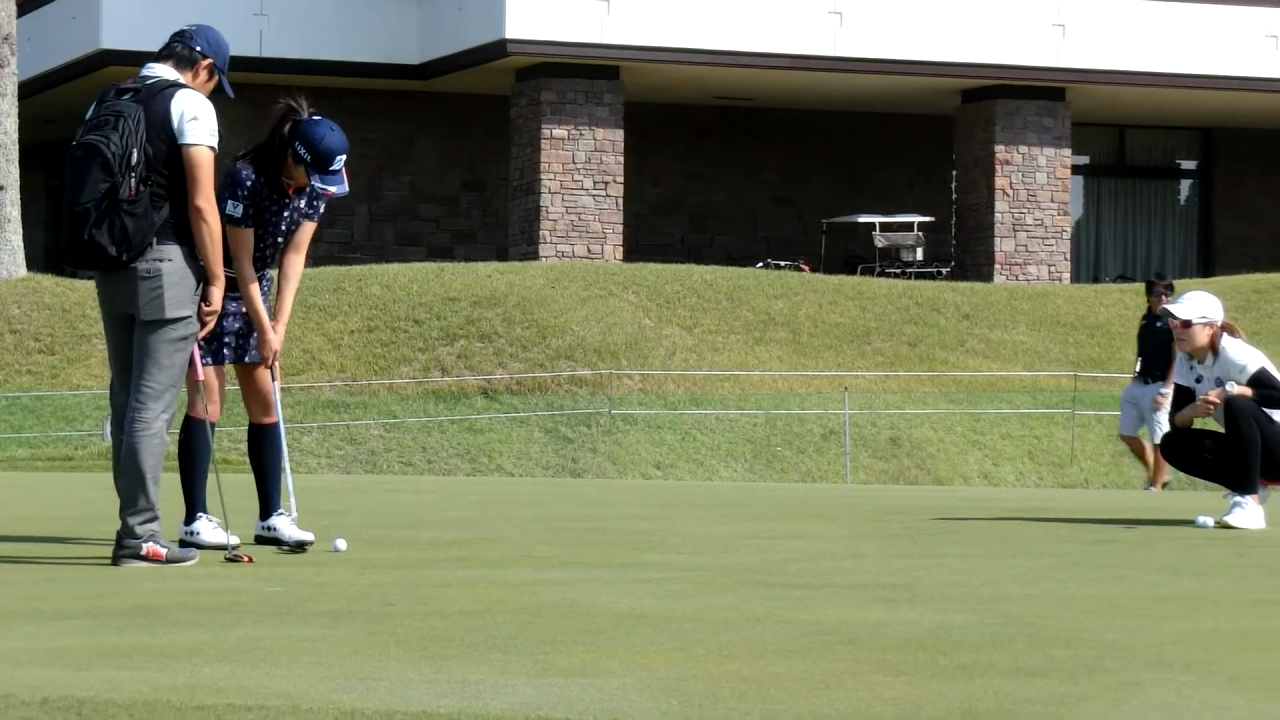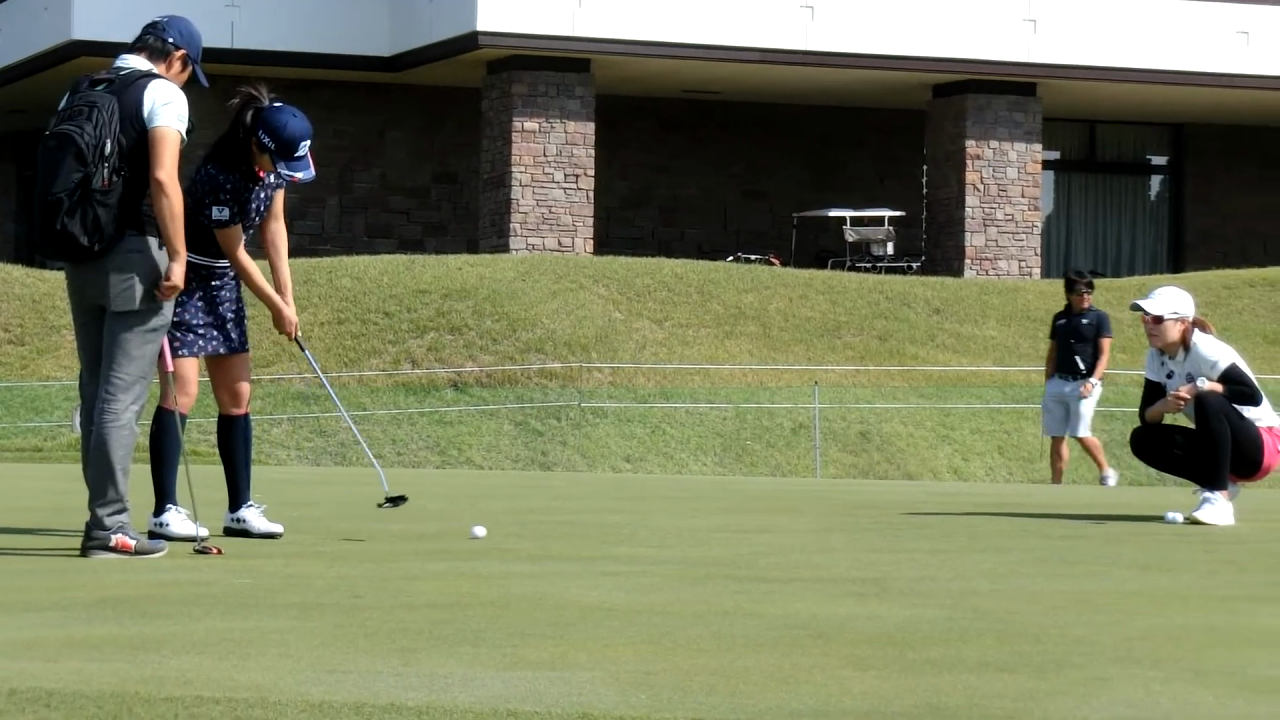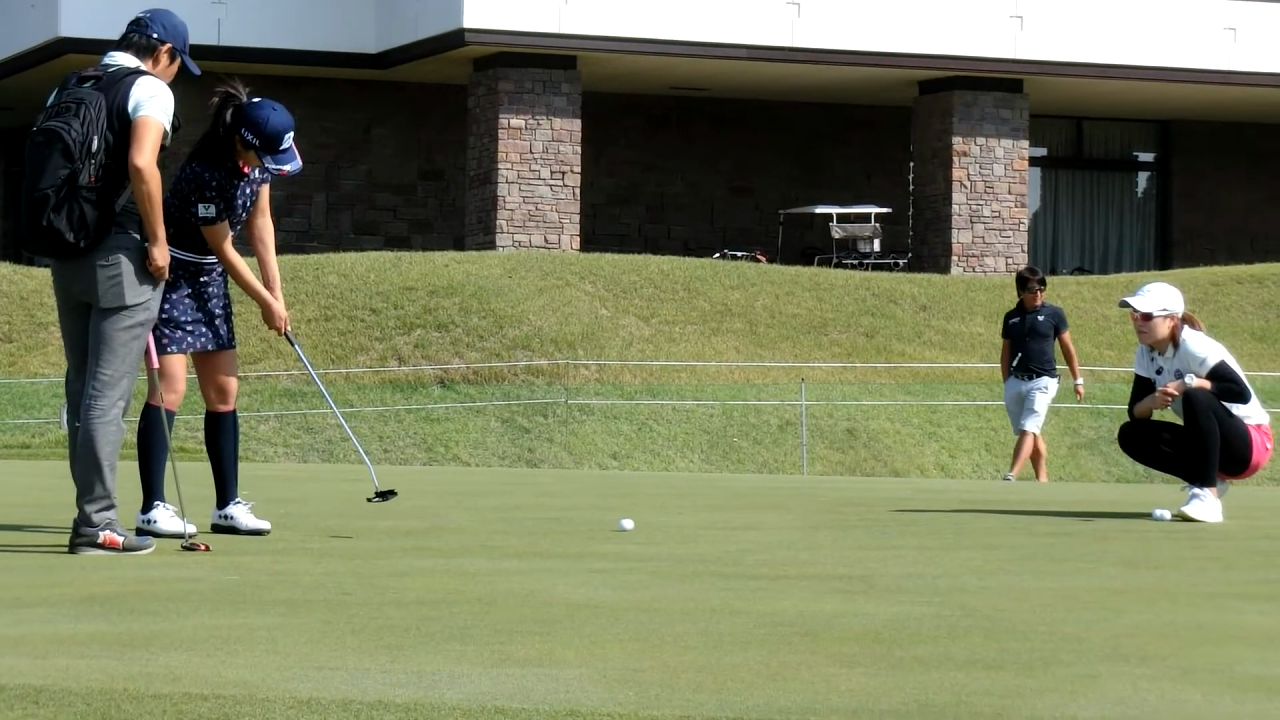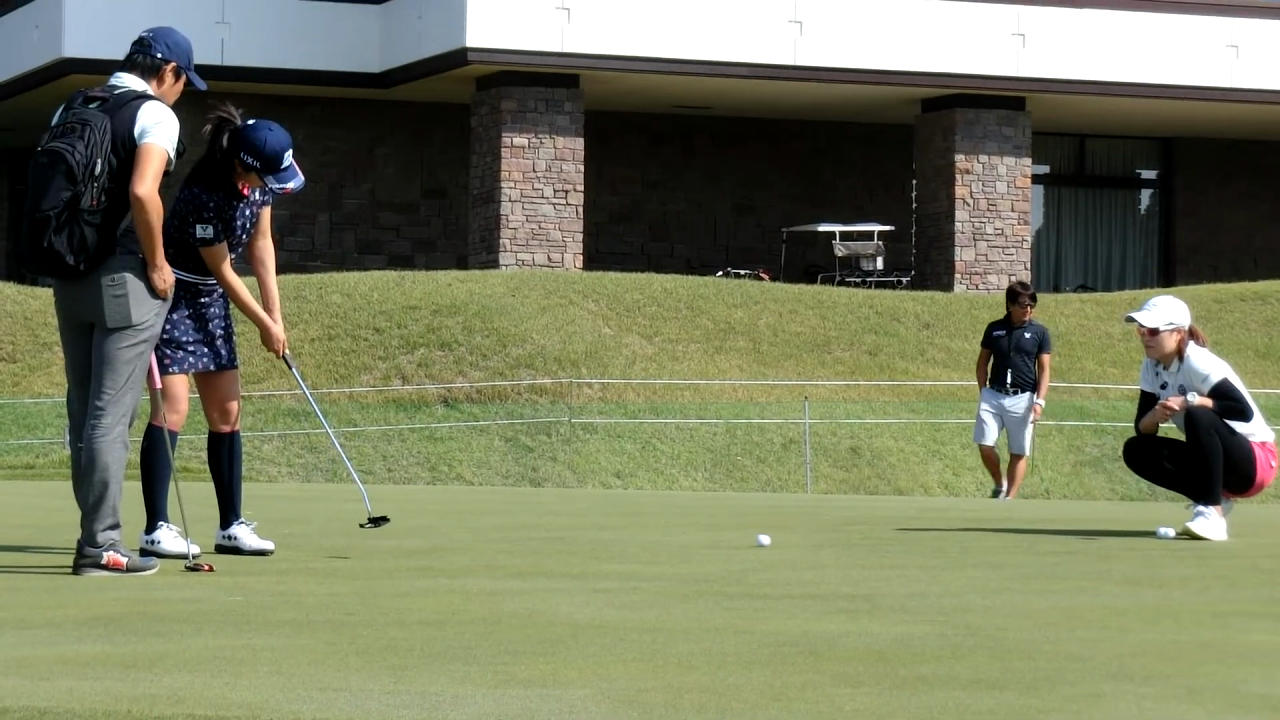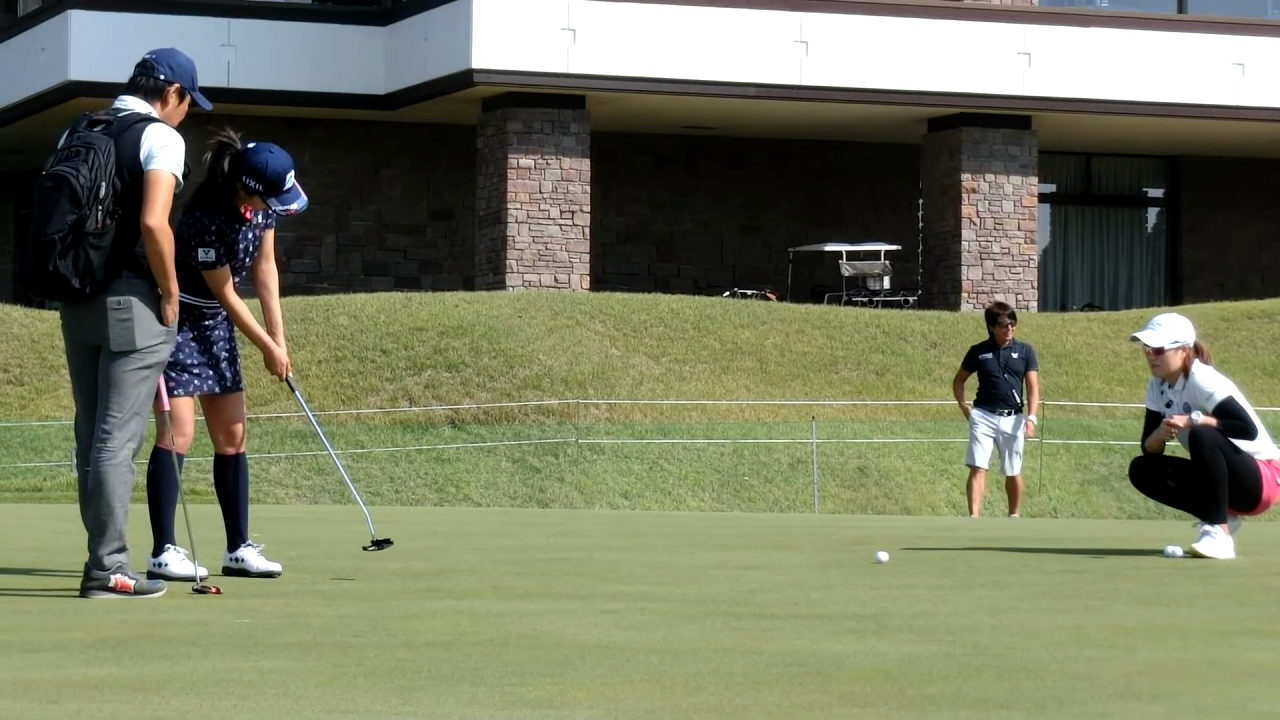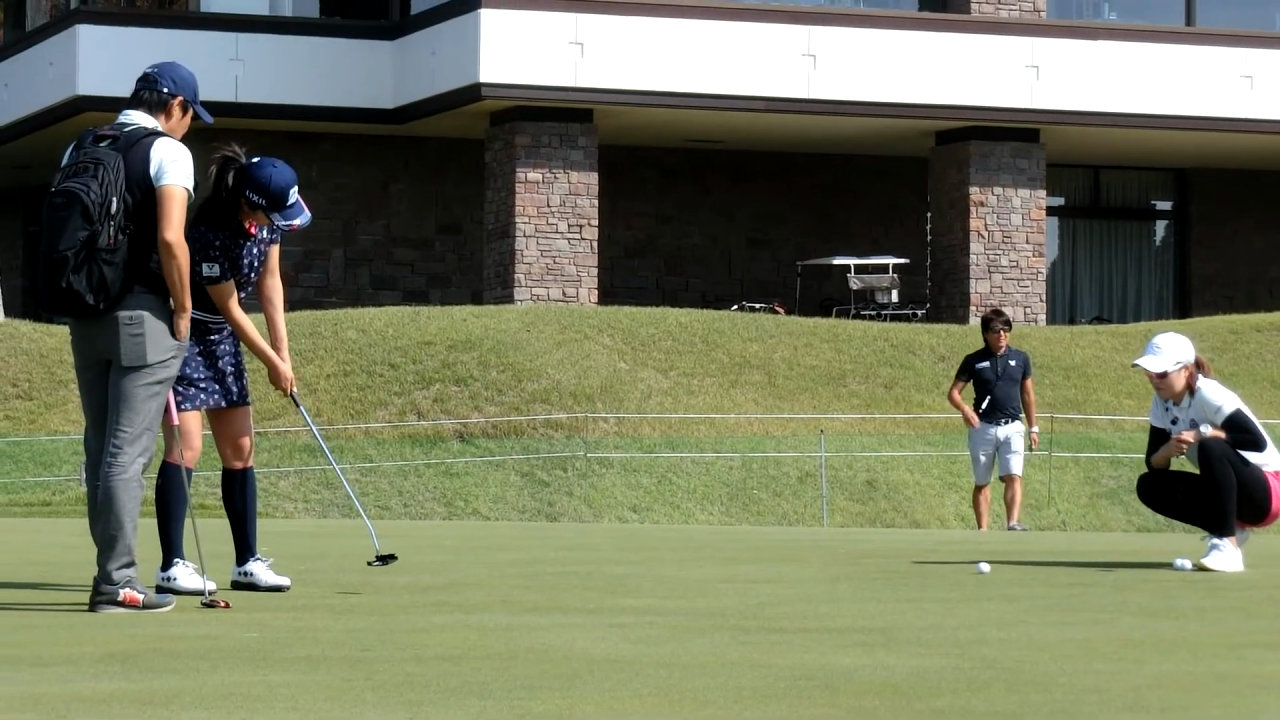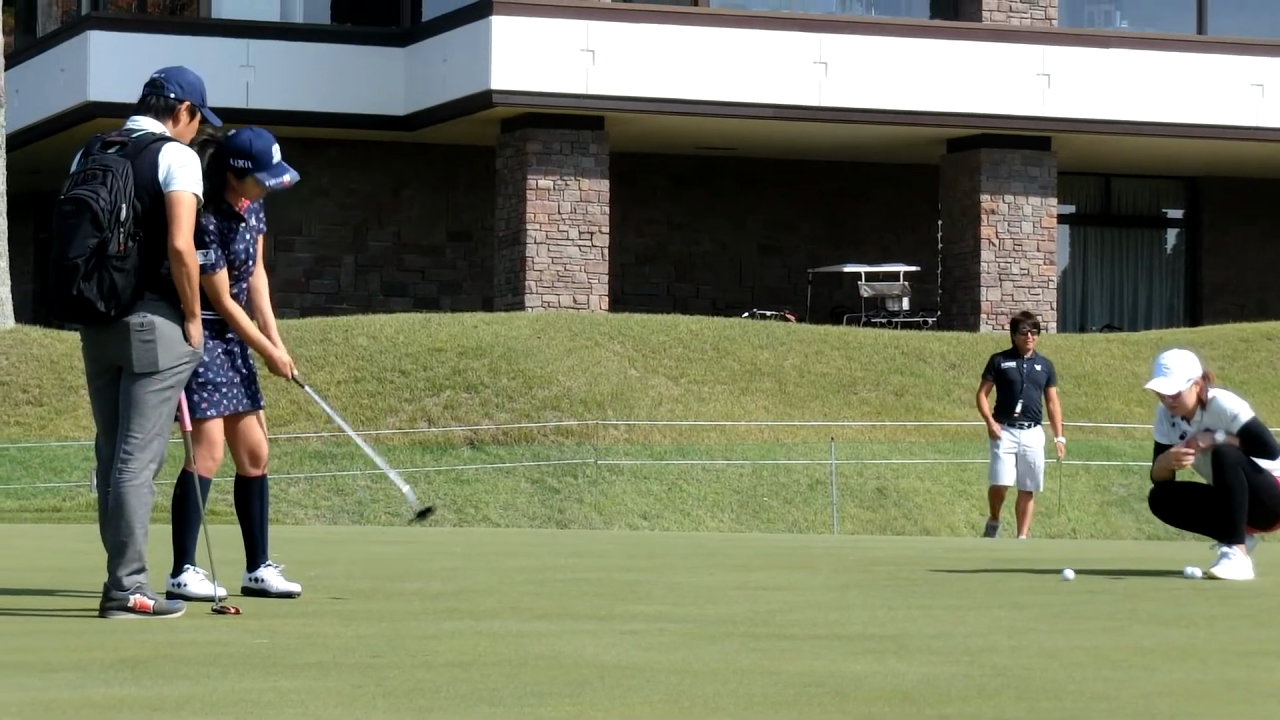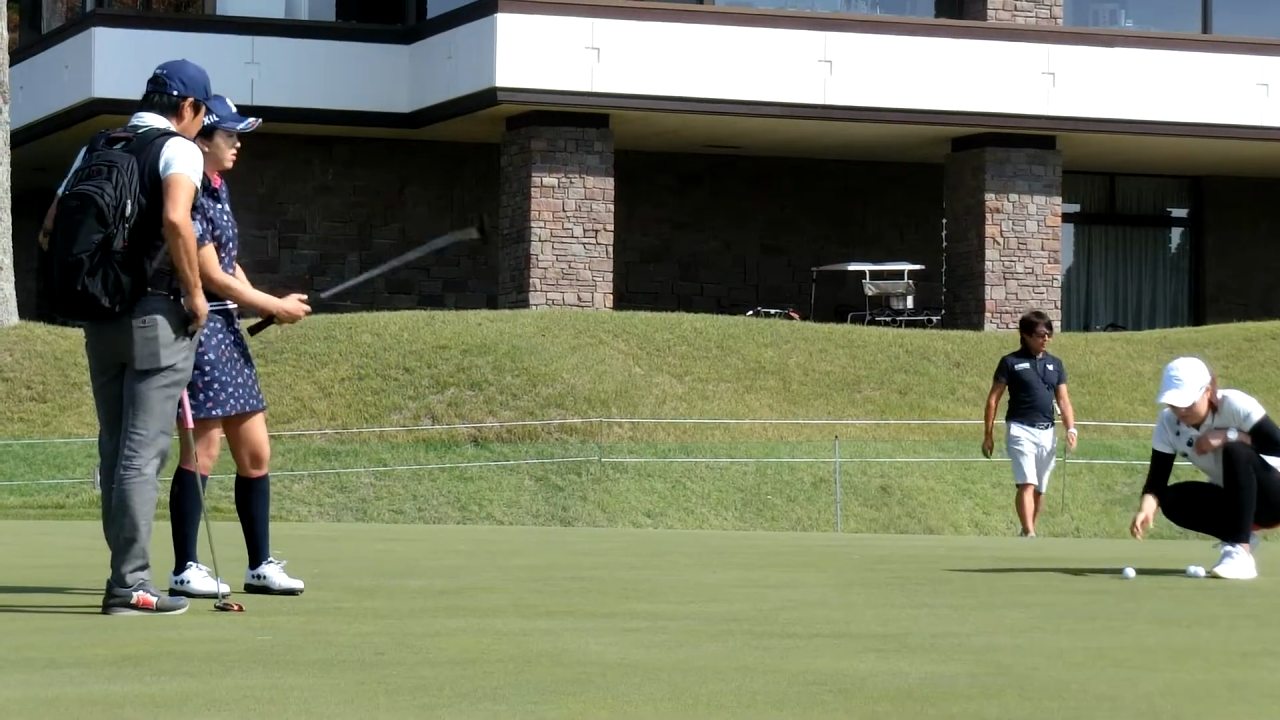
dt=0.4s
person 1, frame 1
right shoulder: (190, 103)
right elbow: (201, 203)
right wrist: (216, 280)
left hip: (112, 266)
right hip: (165, 263)
left knee: (126, 400)
right knee: (151, 405)
left ankle: (135, 524)
right ankle: (139, 535)
person 1, frame 2
left shoulder: (80, 92)
right shoulder: (163, 92)
right elbow: (163, 178)
right wrist: (177, 258)
left hip: (82, 256)
right hip: (133, 255)
left knee: (96, 392)
right knee: (122, 396)
left ankle: (103, 515)
right ankle: (109, 526)
person 1, frame 3
right shoulder: (149, 88)
right elbow: (141, 164)
right wrist: (158, 241)
left hip: (68, 253)
right hip: (119, 254)
left knee: (82, 389)
right knee: (106, 394)
left ankle: (92, 512)
right ankle: (96, 524)
person 1, frame 4
left shoulder: (71, 108)
right shoulder: (154, 113)
right elbow: (142, 192)
right wrist: (157, 264)
left hip: (70, 275)
right hip: (122, 275)
left knee: (84, 410)
right knee: (110, 414)
left ankle: (96, 532)
right ankle: (100, 544)
person 1, frame 5
right shoulder: (160, 135)
right elbow: (153, 222)
right wrist: (169, 295)
left hip: (77, 299)
right hip: (130, 300)
left knee: (91, 434)
right knee: (117, 436)
left ankle: (103, 556)
right ankle: (107, 567)
person 1, frame 6
left shoulder: (81, 148)
right shoulder: (168, 150)
right elbow: (170, 238)
right wrist: (183, 310)
left hip: (87, 315)
right hip: (141, 314)
left knee: (101, 448)
right knee: (127, 451)
left ankle: (113, 571)
right ankle: (116, 582)
person 1, frame 7
left shoulder: (90, 155)
right shoulder: (176, 155)
right elbow: (180, 246)
right wrist: (193, 316)
left hip: (97, 321)
right hip: (152, 321)
left knee: (112, 454)
right knee: (138, 457)
left ankle: (123, 577)
right ankle: (126, 588)
person 1, frame 8
left shoulder: (96, 151)
right shoulder: (179, 148)
left elbow: (50, 232)
right elbow: (175, 219)
right wrist: (194, 292)
left hip: (101, 315)
right hip: (155, 315)
left knee: (116, 448)
right knee: (142, 452)
left ankle: (124, 573)
right ankle: (130, 583)
person 2, frame 1
left shoulder: (315, 187)
right shoulder: (246, 177)
left elbow: (295, 254)
right elbow: (242, 260)
left wrist: (279, 325)
right wrist: (264, 328)
left hip: (254, 289)
left knee: (267, 404)
right knee: (209, 400)
left ankle: (271, 516)
right ankle: (195, 518)
person 2, frame 2
left shoulder: (274, 165)
right shoulder: (219, 175)
left elbow: (274, 225)
right elbow: (237, 253)
left wrist: (287, 295)
right wrist: (276, 307)
left hip: (224, 282)
right hip: (185, 279)
left knee: (237, 395)
right knee: (182, 392)
left ankle: (240, 508)
right ankle: (165, 511)
person 2, frame 3
left shoulder: (258, 158)
right shoulder: (204, 172)
left elbow: (261, 221)
right elbow: (225, 250)
left wrist: (277, 289)
right wrist: (266, 303)
left hip: (210, 278)
right hip: (173, 276)
left knee: (224, 392)
right knee: (170, 389)
left ankle: (228, 506)
right ankle: (152, 508)
person 2, frame 4
left shoulder: (259, 180)
right shoulder: (203, 193)
left elbow: (261, 243)
right elbow: (223, 270)
left wrist: (276, 313)
right wrist: (265, 325)
left hip: (212, 300)
right hip: (175, 297)
left knee: (227, 413)
right knee: (172, 409)
left ankle: (232, 526)
right ankle: (156, 529)
person 2, frame 5
left shoulder: (263, 202)
right shoulder: (206, 217)
left elbow: (264, 265)
right elbow: (226, 293)
left wrist: (279, 336)
right wrist: (268, 348)
left hip: (216, 323)
right hip: (178, 319)
left knee: (232, 435)
right knee: (178, 432)
left ankle: (239, 548)
right ankle: (164, 551)
person 2, frame 6
left shoulder: (268, 218)
right shoulder: (211, 231)
left elbow: (270, 281)
right elbow: (230, 308)
left wrist: (283, 351)
right wrist: (272, 363)
left hip: (222, 337)
right hip: (184, 334)
left knee: (240, 449)
right knee: (187, 446)
left ankle: (247, 562)
right ankle: (172, 565)
person 2, frame 7
left shoulder: (254, 205)
right shoulder: (206, 219)
right elbow: (223, 300)
left wrist: (274, 336)
right wrist: (268, 351)
left hip: (233, 338)
right hip: (197, 336)
left knee: (255, 453)
right knee: (208, 452)
left ankle: (258, 568)
right ankle: (182, 572)
person 2, frame 8
left shoulder: (219, 189)
right elbow: (211, 276)
left wrist: (266, 304)
right wrist: (276, 305)
left hip: (227, 330)
right hip: (198, 330)
left knee: (256, 454)
right knee: (203, 450)
left ankle: (260, 566)
right ankle: (184, 570)
person 3, frame 1
left shoulder: (1234, 354)
right shoulder: (1184, 361)
right elbow: (1176, 422)
left wrist: (1229, 390)
right wrist: (1192, 410)
right hip: (1250, 450)
left knee: (1237, 404)
right knee: (1173, 444)
left ankle: (1249, 503)
right ankle: (1251, 488)
person 3, frame 2
left shoulder: (1206, 350)
right shoulder: (1156, 357)
left elbow: (1254, 395)
right elbow: (1146, 417)
left wrist: (1200, 386)
right wrist: (1163, 406)
right hip: (1221, 446)
left knee: (1209, 401)
right knee: (1142, 439)
left ankle: (1220, 500)
right ankle: (1223, 484)
person 3, frame 3
left shoulder: (1195, 346)
right shoulder: (1145, 353)
left elbow: (1242, 393)
right elbow: (1135, 412)
left wrist: (1188, 382)
right wrist: (1151, 401)
right hip: (1209, 442)
left knee: (1196, 397)
right knee: (1130, 435)
left ankle: (1208, 497)
right ankle: (1209, 482)
person 3, frame 4
left shoulder: (1198, 362)
right shoulder: (1151, 367)
left elbow: (1244, 411)
right elbow: (1142, 429)
left wrist: (1190, 400)
right wrist: (1154, 415)
right hip: (1215, 460)
left knee: (1198, 416)
right knee: (1135, 450)
left ankle: (1212, 514)
right ankle: (1214, 499)
person 3, frame 5
left shoulder: (1202, 380)
right shoulder: (1157, 385)
left elbow: (1248, 429)
right elbow: (1149, 450)
left wrist: (1193, 419)
right wrist: (1159, 434)
right hip: (1219, 477)
left knee: (1203, 435)
right knee: (1141, 470)
left ankle: (1219, 533)
right ankle: (1221, 518)
person 3, frame 6
left shoulder: (1208, 395)
right shoulder: (1162, 402)
left elbow: (1257, 441)
right elbow: (1153, 465)
left wrist: (1203, 432)
right wrist: (1167, 450)
right hip: (1226, 493)
left knee: (1211, 448)
right knee: (1149, 486)
left ankle: (1228, 547)
right ankle: (1230, 530)
person 3, frame 7
left shoulder: (1222, 404)
right shoulder: (1165, 415)
right elbow: (1160, 480)
left wrist: (1217, 438)
right wrist: (1165, 462)
right hip: (1232, 501)
left knee: (1225, 453)
right knee: (1161, 498)
left ankle: (1238, 555)
right ankle: (1239, 538)
person 3, frame 8
left shoulder: (1234, 403)
right shoulder: (1168, 423)
right elbow: (1157, 480)
left wrist: (1229, 435)
right wrist: (1146, 508)
right hip: (1233, 500)
left knee: (1236, 450)
right knee: (1173, 500)
left ankle: (1240, 553)
right ankle: (1240, 537)
person 4, frame 1
right shoulder: (1146, 318)
left elbow: (1178, 359)
left wrist: (1166, 391)
right wrist: (1134, 382)
left hip: (1159, 386)
right hip: (1139, 385)
left knee: (1159, 440)
right knee: (1127, 434)
left ankle: (1156, 488)
right ankle: (1155, 474)
person 4, frame 2
left shoulder: (1099, 317)
right shoulder: (1059, 319)
left elbow: (1104, 354)
left wrist: (1092, 381)
right wrist: (1048, 383)
left hip: (1084, 384)
right hip: (1058, 383)
left knee: (1081, 434)
right knee: (1057, 437)
left ankle: (1107, 472)
right ankle: (1056, 485)
person 4, frame 3
left shoulder: (1054, 314)
right shoulder: (1010, 317)
left elbow: (1068, 348)
left wrist: (1078, 380)
right wrist: (1006, 382)
left hip: (1042, 381)
right hip: (1016, 382)
left knee: (1027, 431)
right knee: (1032, 433)
left ankle: (1010, 478)
right ankle: (1042, 481)
person 4, frame 4
left shoulder: (1040, 332)
right shoulder: (994, 329)
left elbow: (1044, 369)
right elbow: (982, 363)
left wrist: (1039, 401)
right wrist: (983, 392)
left hip: (1022, 399)
right hip: (993, 396)
left knee: (1018, 453)
right knee: (985, 446)
left ankle: (1009, 500)
right ankle: (1000, 484)
person 4, frame 5
left shoulder: (1025, 351)
right shoulder: (978, 352)
left elbow: (1033, 388)
right elbow: (959, 380)
left wrist: (1031, 417)
right wrist: (963, 406)
left hip: (1012, 419)
right hip: (983, 416)
left knee: (1013, 473)
right knee: (977, 469)
left ankle: (1014, 516)
right ankle: (974, 517)
person 4, frame 6
left shoulder: (1021, 358)
right shoulder: (973, 361)
left elbow: (1027, 394)
right elbow: (954, 391)
left wrist: (1033, 427)
right wrist: (965, 410)
left hip: (1012, 427)
right hip: (982, 428)
left knee: (1013, 476)
right knee: (981, 483)
left ankle: (1013, 524)
right ankle: (983, 531)
person 4, frame 7
left shoulder: (1045, 365)
right shoulder: (999, 360)
left elbow: (1052, 403)
right elbow: (981, 395)
left wrist: (1059, 437)
right wrist: (990, 422)
left hip: (1033, 433)
right hip: (1005, 432)
left knee: (1028, 491)
right knee: (1000, 484)
left ankle: (1022, 538)
right ankle: (993, 520)
person 4, frame 8
left shoulder: (1056, 364)
right shoulder: (1011, 362)
left elbow: (1063, 400)
right elbow: (993, 399)
left wrist: (1071, 429)
right wrist: (988, 434)
left hip: (1047, 433)
right hip: (1021, 430)
left knee: (1039, 490)
right knee: (1027, 484)
left ankle: (1027, 532)
right ankle: (1029, 536)
